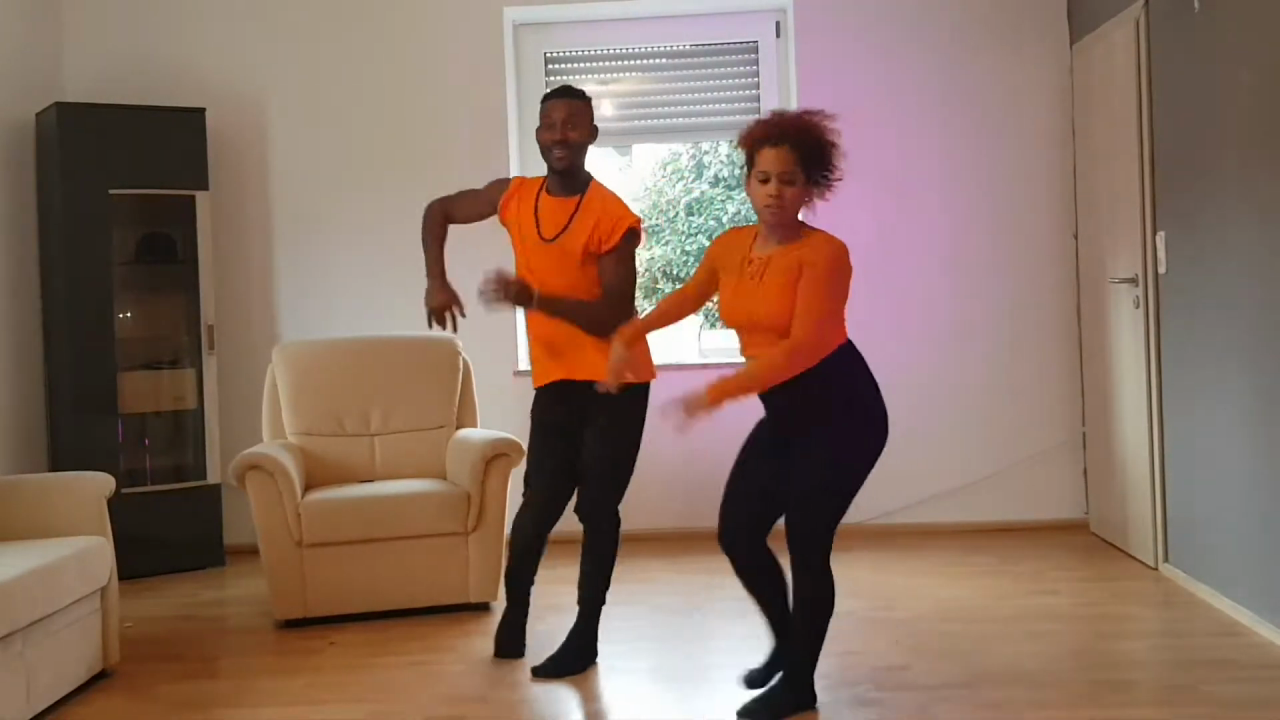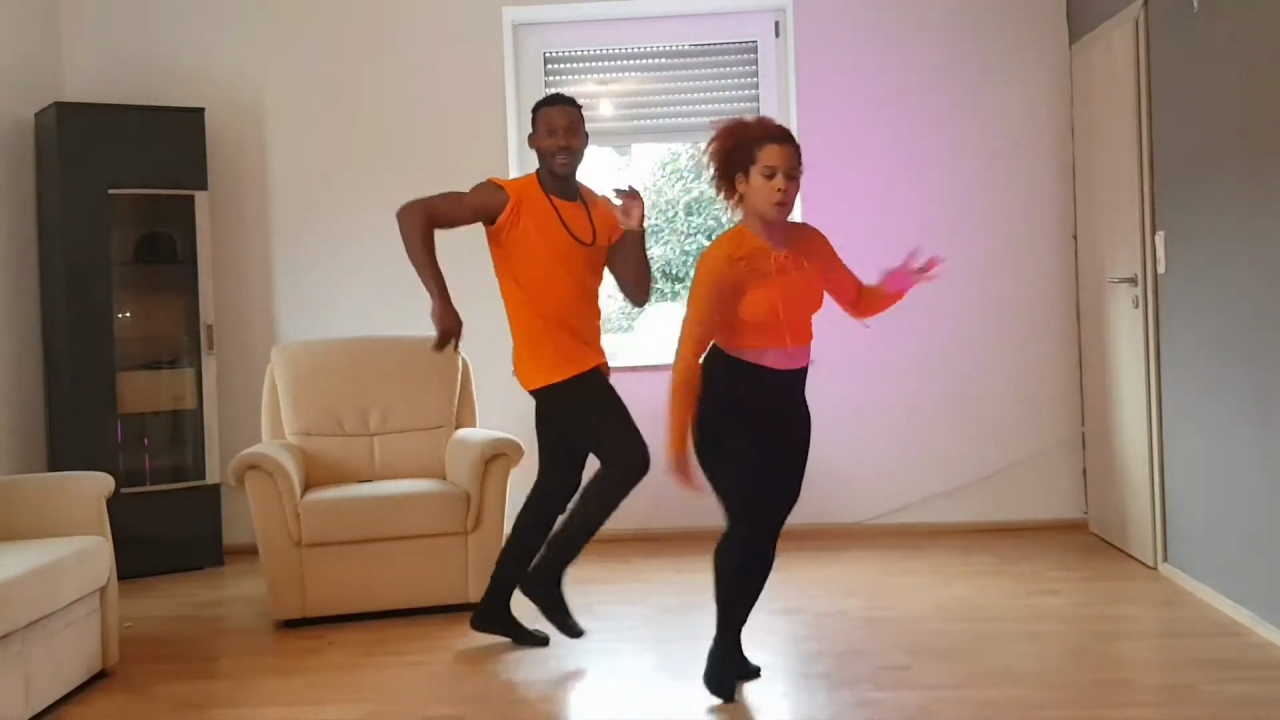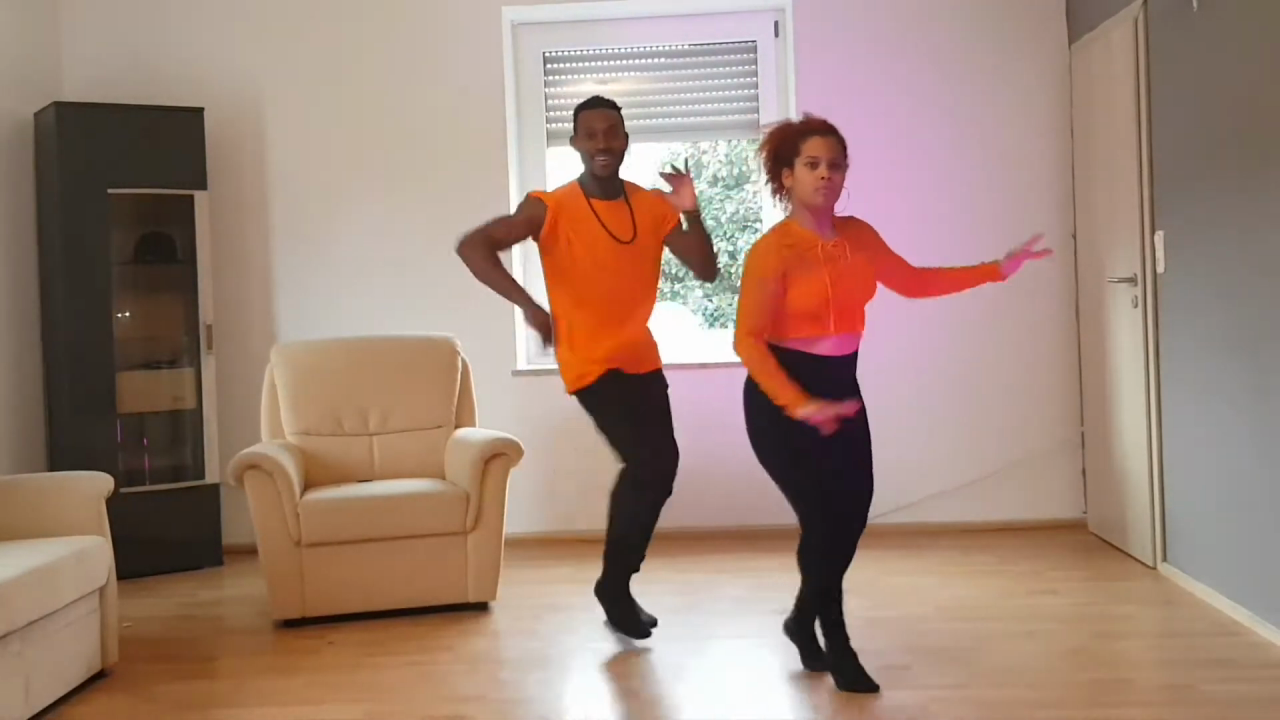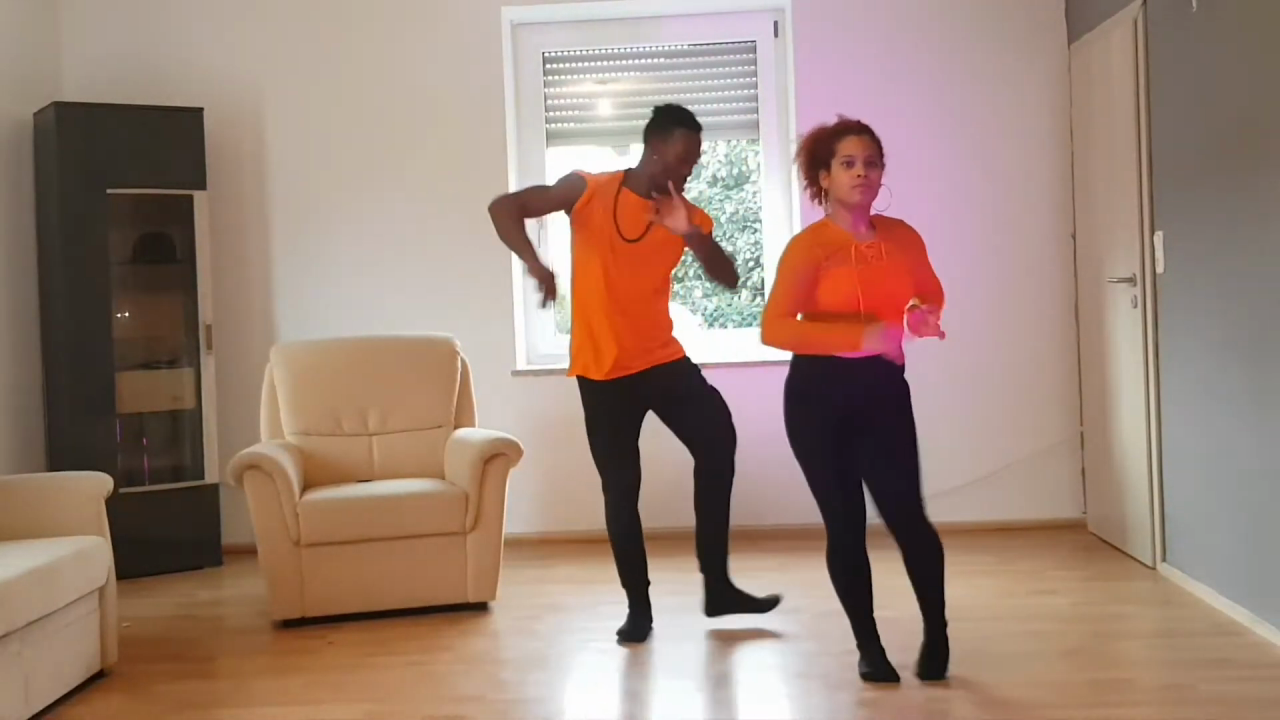
dt=0.5s
person 1, frame 1
left shoulder: (826, 254)
right shoulder: (730, 247)
left elbow: (802, 348)
right elbow: (683, 301)
left wrist: (718, 392)
right wrist: (628, 333)
left hip: (844, 411)
right hip: (787, 415)
left knee: (806, 545)
right knee: (738, 533)
right ankle: (788, 644)
person 1, frame 2
left shoulder: (808, 243)
right shoulder: (723, 258)
left elbow: (859, 303)
right elbow: (691, 348)
left wrist: (899, 283)
right wrist: (678, 443)
left hip: (787, 402)
right hip: (728, 404)
left knee: (762, 530)
right knee: (750, 524)
left ankle: (730, 645)
right ankle: (722, 649)
person 1, frame 3
left shoulder: (858, 236)
right shoulder: (771, 249)
left elbow: (910, 281)
right elbow: (748, 340)
left wrist: (996, 270)
right wrist: (800, 405)
left hip: (841, 390)
right hip: (782, 399)
left knee: (850, 519)
right knee: (824, 521)
left ankle: (806, 620)
right ankle: (835, 645)
person 1, frame 4
left shoulder: (903, 237)
right shoulder: (807, 247)
left elbow: (931, 296)
right elbow: (777, 330)
left wrist: (925, 315)
right wrist: (865, 333)
left hip: (883, 390)
right hip: (819, 394)
left knee: (906, 515)
right knee: (845, 524)
left ankle: (936, 630)
right ankle: (869, 647)
person 2, frame 1
left shoulder: (615, 219)
right shoulder: (512, 196)
left elbow: (612, 320)
right elbow: (437, 211)
left wrist: (532, 298)
right wrist: (436, 280)
left hip: (618, 377)
right hip: (556, 375)
left knee: (598, 502)
right knee: (542, 499)
left ankle: (584, 633)
right ankle: (516, 608)
person 2, frame 2
left shoulder: (604, 211)
right shoulder: (507, 200)
left elbow: (636, 291)
right elbow: (412, 214)
left wrist: (633, 234)
right wrist: (440, 298)
left hip: (582, 364)
right hip: (555, 365)
left knee: (556, 485)
right knee: (629, 459)
left ankle: (494, 605)
right ankle: (544, 574)
person 2, frame 3
left shoulder: (656, 206)
right shoulder: (550, 208)
left elbow: (707, 272)
right elbow: (471, 247)
left wrist: (692, 214)
right wrist: (528, 303)
left hip: (644, 362)
right hip: (596, 365)
left knee: (658, 471)
right knee: (652, 464)
left ankle: (618, 584)
right ankle: (614, 586)
person 2, frame 4
left shoulder: (688, 214)
right shoulder: (587, 190)
left elbow: (728, 278)
right elbow: (503, 210)
left wrist: (691, 234)
right wrist: (534, 264)
left hip: (663, 359)
right hip: (602, 366)
left knee: (716, 446)
right knee: (621, 487)
left ankle: (718, 586)
right ankle: (638, 603)
